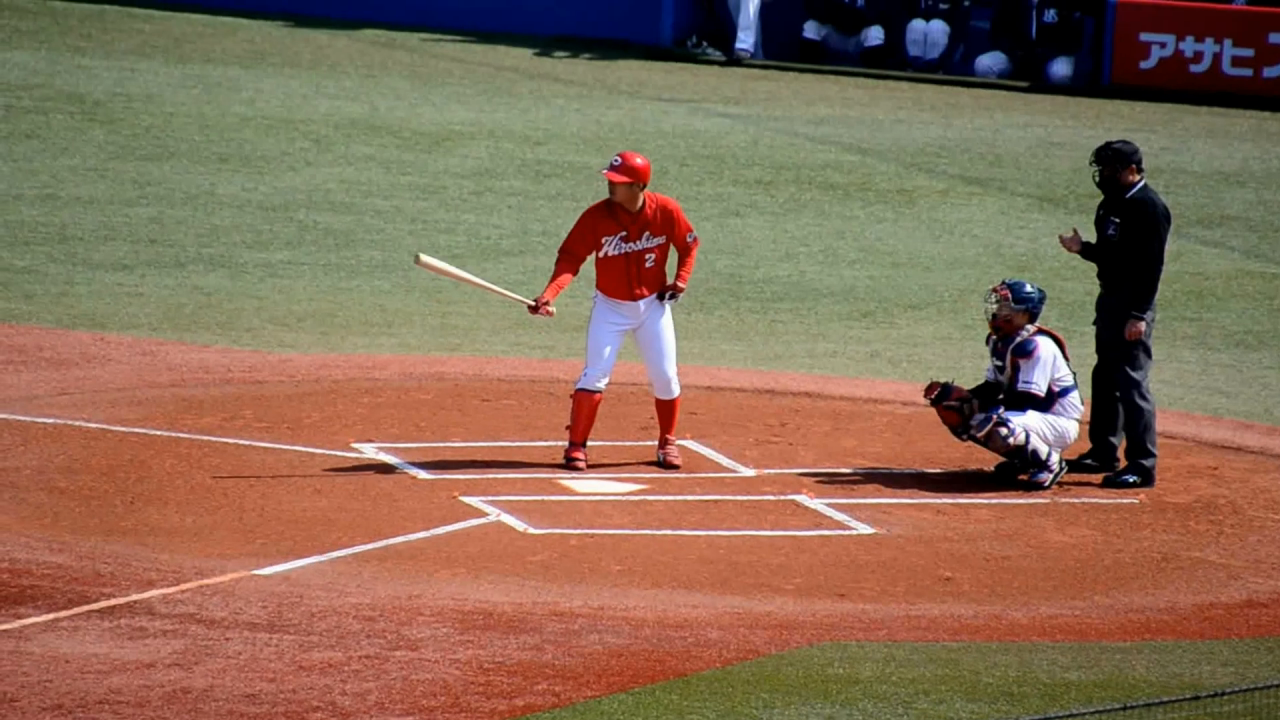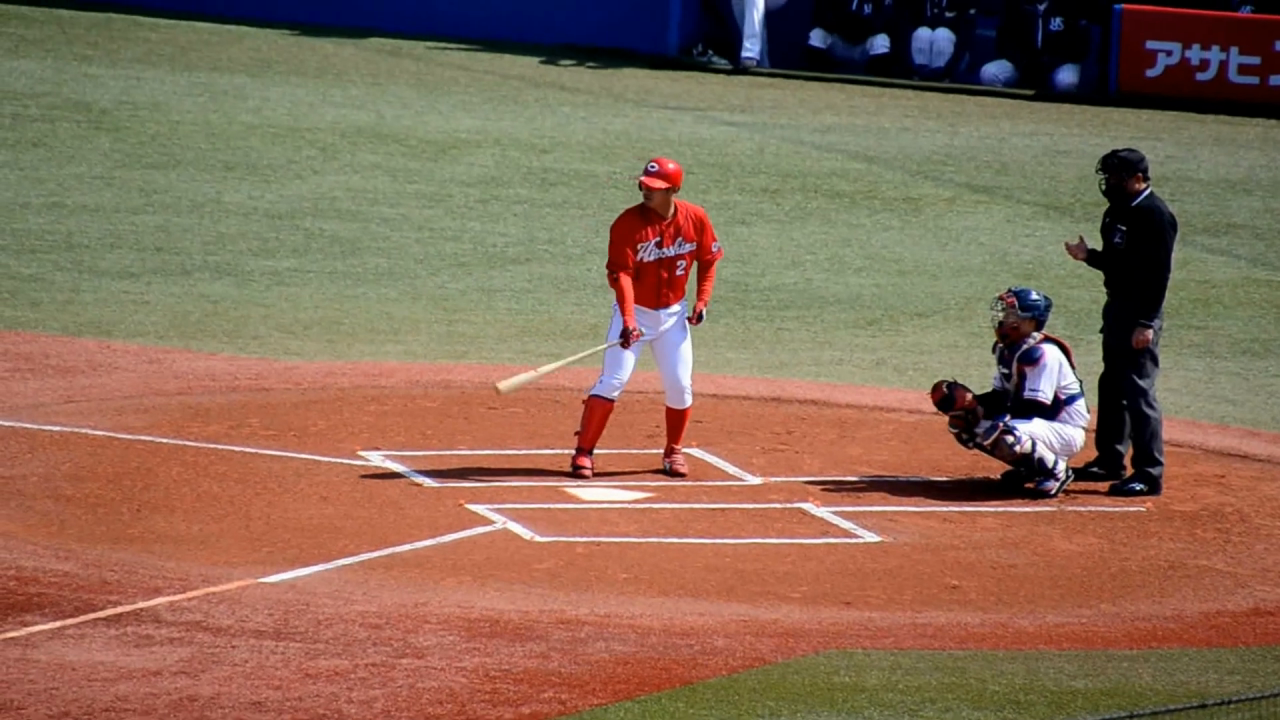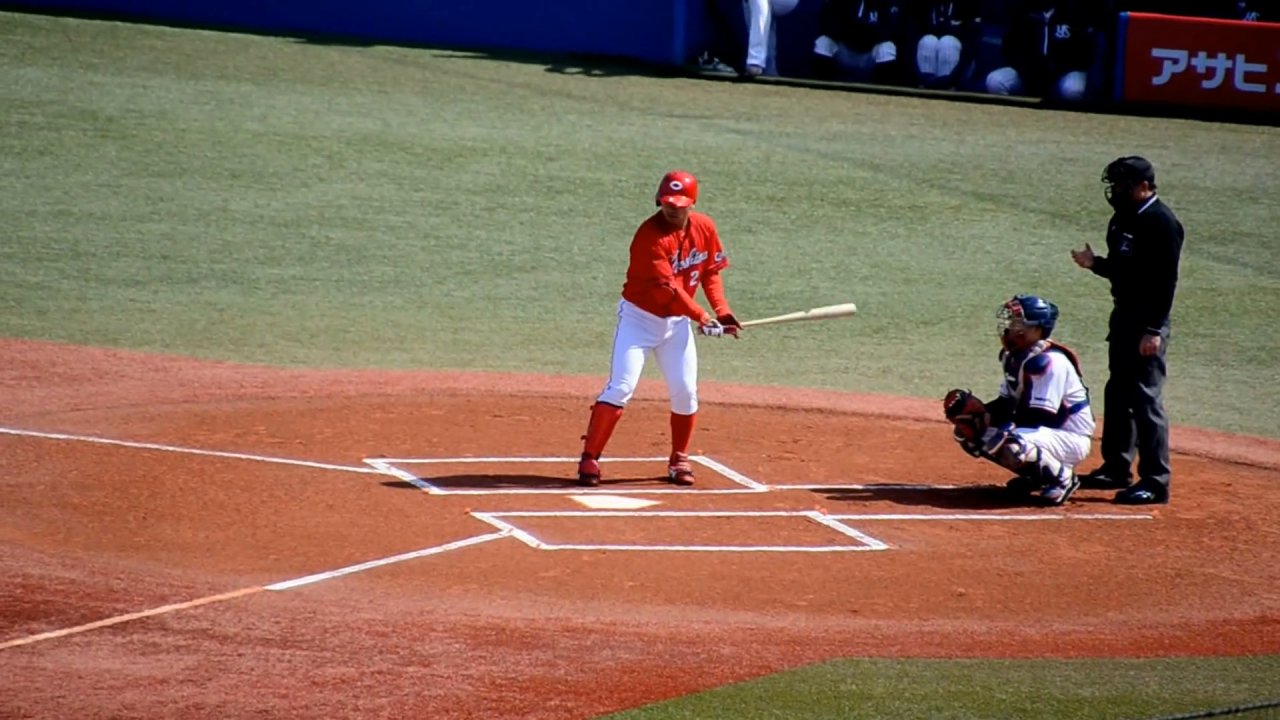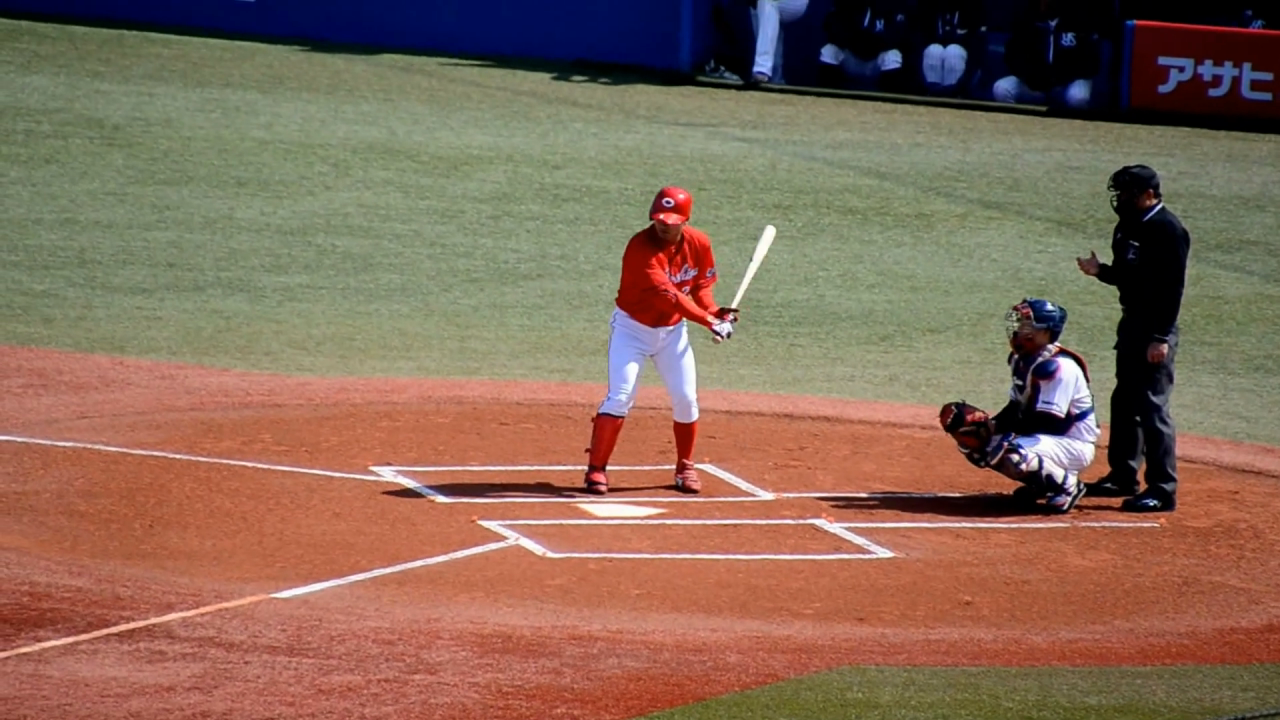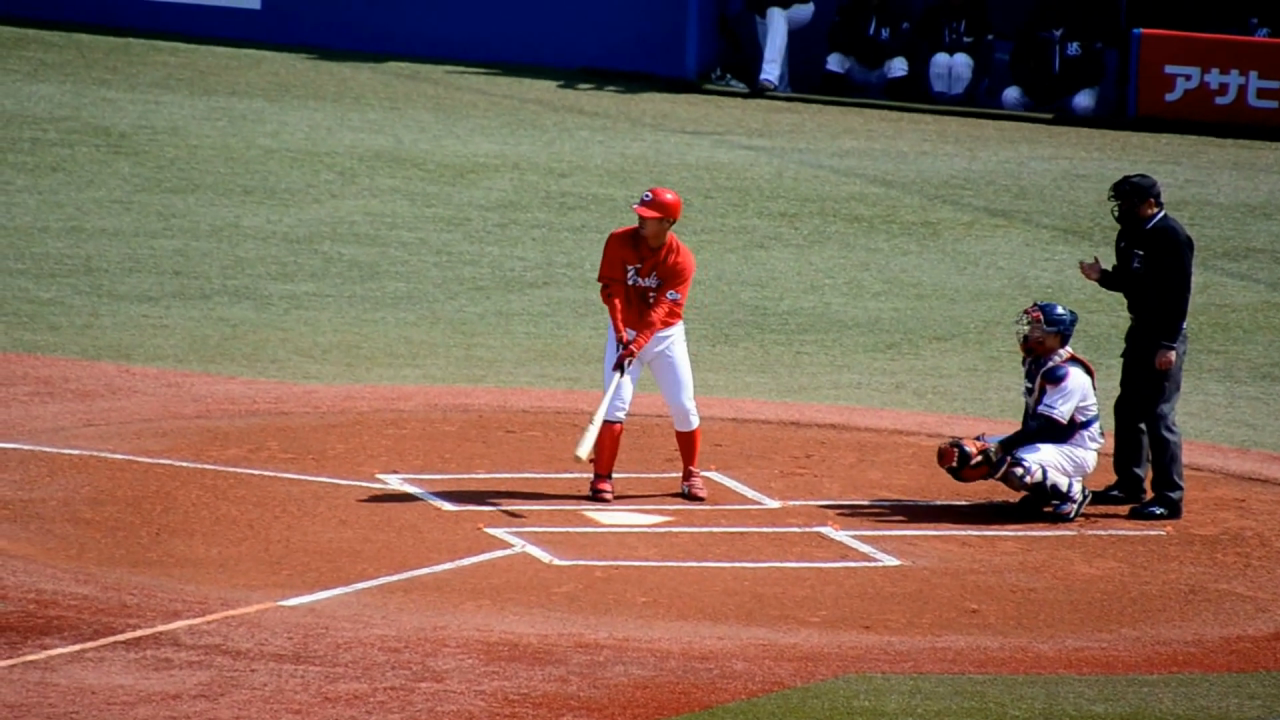
dt=0.3s
person 1, frame 1
left shoulder: (1149, 207)
right shoulder: (1111, 202)
left elbow: (1152, 265)
left wrist: (1139, 315)
right wrist: (1082, 248)
left hip: (1132, 305)
right hip: (1109, 299)
left knee: (1131, 383)
right knee: (1104, 379)
left ankle: (1142, 466)
right ankle: (1103, 452)
person 1, frame 2
left shoulder: (1155, 215)
right shoulder: (1117, 210)
left elbow: (1159, 273)
left wrist: (1146, 322)
right wrist: (1089, 255)
left hip: (1140, 313)
right hip: (1115, 306)
left knee: (1138, 390)
right knee: (1111, 386)
left ankle: (1149, 474)
right ankle: (1110, 460)
person 1, frame 3
left shoulder: (1161, 222)
right shoulder: (1123, 217)
left elbow: (1166, 280)
left wrist: (1153, 330)
right wrist: (1095, 263)
left hip: (1146, 321)
right hip: (1123, 315)
left knee: (1145, 399)
right knee: (1117, 394)
left ankle: (1156, 482)
right ankle: (1116, 468)
person 1, frame 4
left shoulder: (1167, 230)
right shoulder: (1128, 225)
left elbow: (1173, 287)
left wrist: (1160, 337)
right wrist: (1100, 271)
left hip: (1155, 329)
right hip: (1131, 323)
left knee: (1152, 406)
right knee: (1124, 402)
left ankle: (1162, 490)
right ankle: (1123, 476)
person 1, frame 5
left shoulder: (1171, 236)
right shoulder: (1130, 233)
left elbow: (1179, 294)
left wrist: (1168, 344)
right wrist: (1102, 275)
left hip: (1164, 336)
right hip: (1140, 331)
left knee: (1158, 414)
right knee: (1127, 409)
left ankle: (1169, 498)
right ankle: (1130, 484)
person 2, frame 1
left shoulder: (667, 210)
right shoulder: (595, 216)
left elbow: (688, 246)
right elbow: (570, 258)
left wrist: (681, 281)
right wrist: (549, 295)
left hip: (652, 304)
right hip: (610, 306)
left knee: (665, 376)
right knee: (595, 376)
left ankle: (667, 443)
right ankle: (576, 445)
person 2, frame 2
left shoulder: (696, 218)
right shoulder: (628, 223)
left elbow: (708, 261)
right elbow: (619, 273)
left wrist: (702, 300)
right wrist: (628, 320)
left hip: (674, 313)
right hip: (635, 312)
left knee: (679, 386)
right knee: (612, 382)
left ankle: (673, 451)
right ankle: (583, 452)
person 2, frame 3
left shoulder: (704, 228)
right shoulder: (649, 236)
left elbow: (710, 272)
right elbow: (667, 288)
left wrist: (722, 310)
right wrist: (702, 318)
left hip: (677, 320)
right hip: (639, 316)
left knee: (685, 392)
right knee: (620, 388)
left ankle: (679, 459)
right ankle: (589, 458)
person 2, frame 4
left shoulder: (699, 244)
right shoulder: (641, 247)
left elbow: (700, 284)
right elbow: (665, 295)
left wrist: (714, 310)
right wrist: (711, 322)
left hip: (673, 328)
right hip: (632, 326)
left knee: (685, 399)
right knee: (619, 398)
left ankle: (685, 467)
right ankle: (596, 469)
person 2, frame 5
left shoulder: (681, 259)
right shoulder: (619, 241)
left elbow: (662, 309)
right elbow: (612, 291)
left wrist: (636, 348)
right wrist: (622, 336)
left hip: (667, 335)
right hip: (625, 332)
left knee: (683, 407)
right knee: (616, 404)
left ankle: (691, 474)
right ankle: (602, 477)
person 3, frame 1
left shoulder: (1036, 346)
right shoulder: (999, 341)
left elbow: (1027, 401)
right elbow: (991, 389)
left wrist: (975, 405)
right wrist: (961, 397)
left hip: (1059, 423)
right hip: (1030, 415)
left knee: (999, 428)
right knee: (959, 416)
left ankle: (1050, 461)
right ankle: (1022, 459)
person 3, frame 2
left shoulder: (1042, 354)
right shoulder: (1005, 349)
left elbow: (1033, 409)
right elbow: (998, 397)
left wrist: (980, 412)
right wrist: (967, 401)
left hip: (1065, 431)
right hip: (1036, 423)
left knee: (1006, 436)
right knee: (961, 424)
left ankle: (1055, 469)
right ankle: (1028, 466)
person 3, frame 3
left shoulder: (1049, 361)
right shoulder: (1013, 356)
left elbow: (1039, 418)
right elbow: (1005, 404)
left wrist: (988, 419)
right wrist: (974, 411)
left hip: (1070, 439)
right hip: (1040, 432)
left knee: (1011, 445)
right knee: (967, 431)
left ankle: (1062, 477)
right ankle: (1034, 474)
person 3, frame 4
left shoulder: (1058, 367)
right shoulder: (1021, 359)
left elbow: (1044, 422)
right elbow: (1015, 408)
left wrist: (995, 428)
left hip: (1073, 444)
right hip: (1039, 436)
left knee: (1013, 456)
left ankle: (1067, 483)
right ankle: (1041, 482)
person 3, frame 5
left shoulder: (1068, 373)
right shoulder: (1034, 362)
left elbow: (1045, 425)
left wrist: (1000, 447)
left hip: (1075, 451)
right hip: (1046, 442)
left knee: (1018, 468)
right knee: (985, 449)
left ankle: (1072, 491)
right ankle: (1048, 488)
